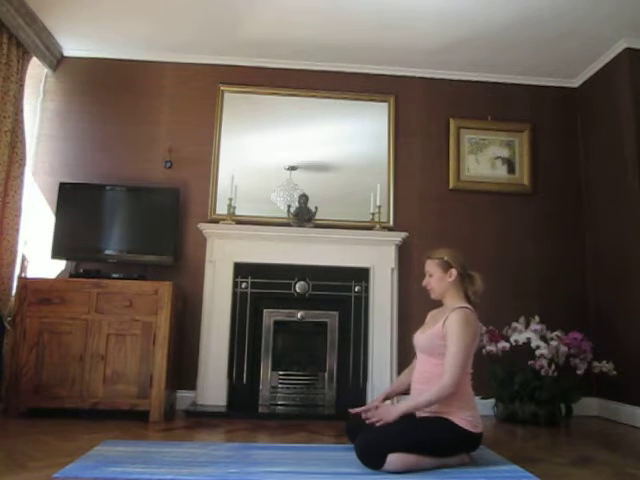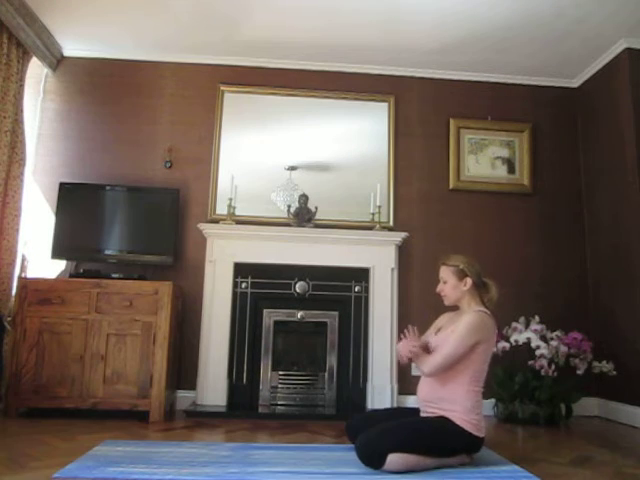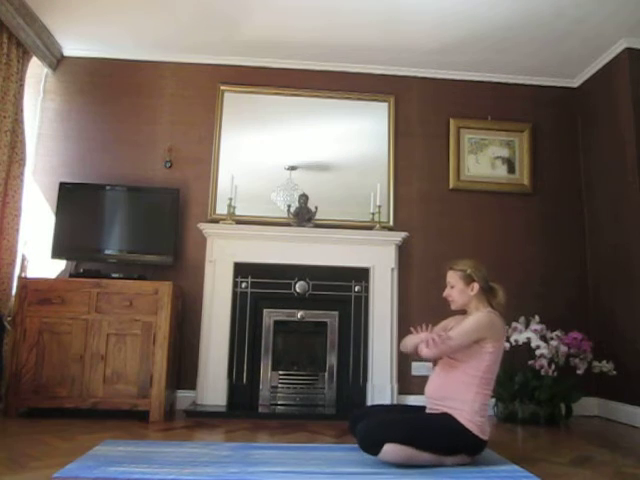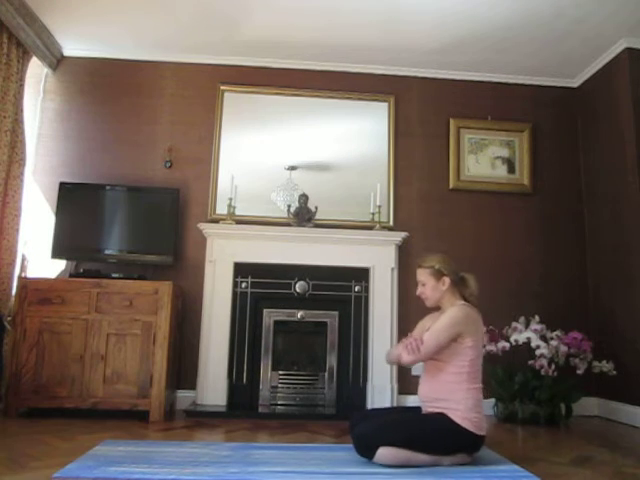
dt=0.4s
person 1, frame 1
left shoulder: (461, 317)
right shoulder: (434, 315)
left elbow: (449, 384)
right elbow: (417, 367)
left wrist: (398, 408)
right wrist: (383, 397)
left hip: (454, 425)
right hip: (428, 415)
left knee: (368, 449)
right knee: (356, 427)
left ankle: (451, 457)
right ankle: (443, 451)
person 1, frame 2
left shoulder: (477, 320)
right shoulder: (446, 319)
left elbow: (430, 367)
left wrist: (415, 348)
right wrist: (408, 347)
left hip: (458, 426)
right hip: (432, 415)
left knee: (368, 448)
right knee: (356, 426)
left ankle: (451, 457)
right ankle: (445, 451)
person 1, frame 3
left shoulder: (487, 320)
right shoulder: (456, 322)
left elbow: (429, 351)
right elbow: (405, 346)
left wrist: (424, 341)
right wrist: (422, 337)
left hip: (463, 427)
right hip: (441, 415)
left knee: (369, 435)
right knee: (359, 419)
left ankle: (449, 457)
right ankle: (443, 450)
person 1, frame 4
left shoulder: (461, 314)
right shoulder: (434, 319)
left elbow: (411, 357)
right elbow: (392, 356)
left wrist: (410, 349)
right wrist: (405, 346)
left hip: (459, 426)
right hip: (438, 415)
left knee: (365, 439)
right knee: (359, 423)
left ankle: (447, 457)
right ankle: (444, 449)
